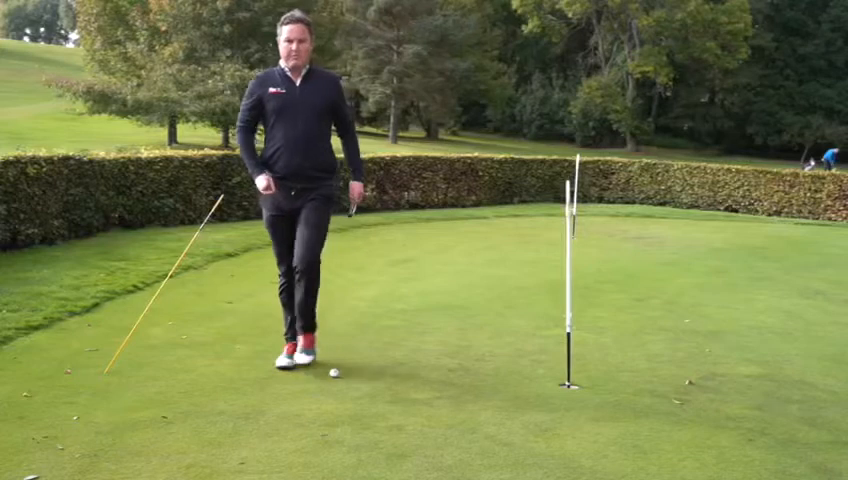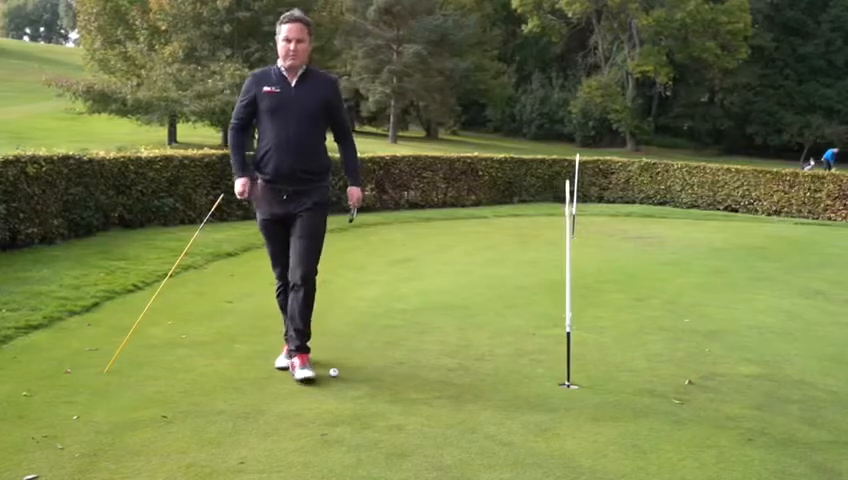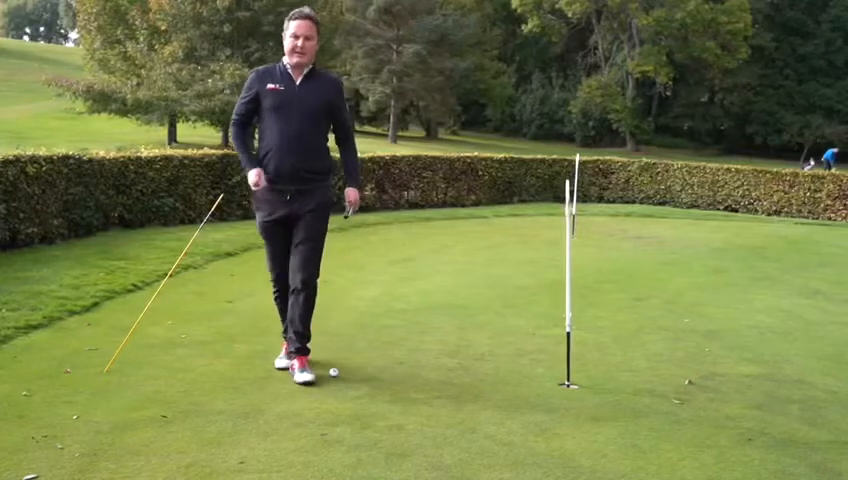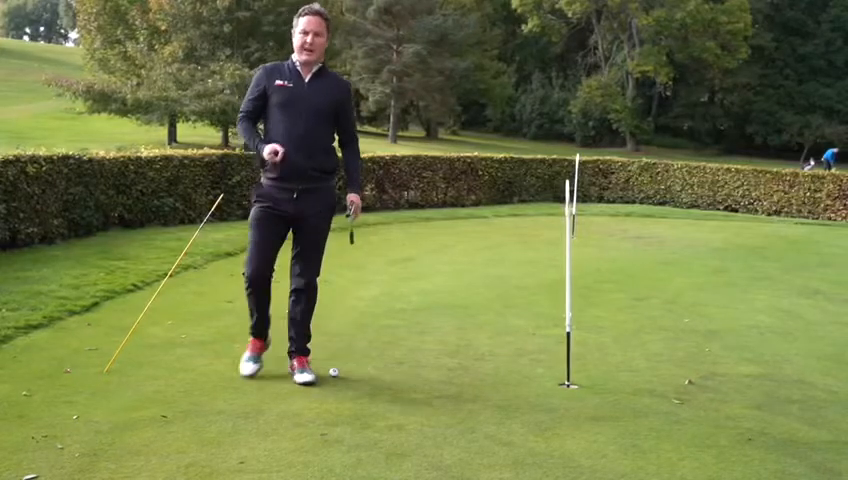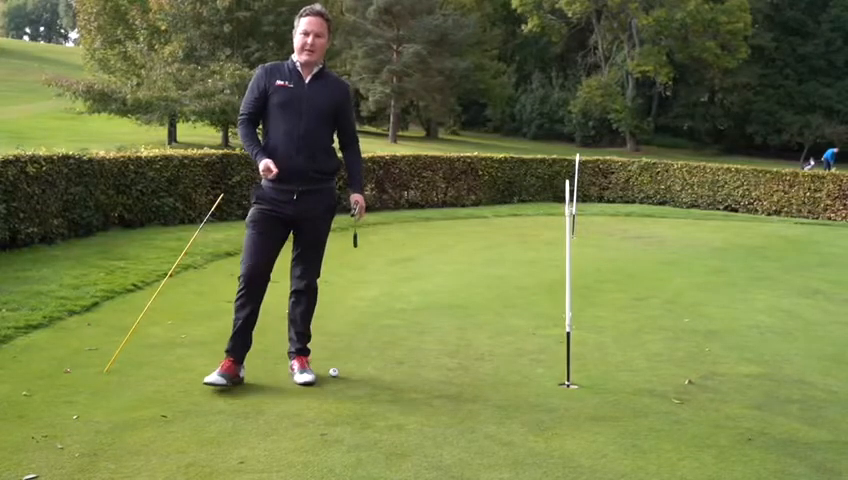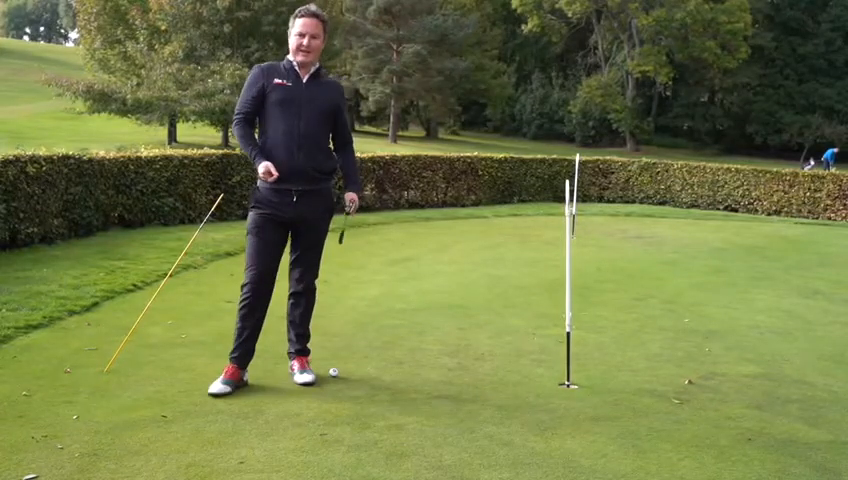
dt=0.3s
person 1, frame 1
left shoulder: (329, 83)
right shoulder: (262, 83)
left elbow: (347, 132)
right elbow: (244, 130)
left wrist: (357, 176)
right wrist: (257, 172)
left hip: (317, 190)
right hip: (277, 192)
left knee: (306, 262)
right knee: (286, 271)
left ankle: (306, 334)
right ankle: (291, 340)
person 1, frame 2
left shoulder: (326, 85)
right shoulder: (257, 81)
left elbow: (343, 136)
right elbow: (237, 129)
left wrist: (354, 180)
right wrist: (241, 173)
left hip: (311, 194)
right hip: (269, 193)
left knee: (302, 275)
right knee: (282, 276)
left ankle: (299, 352)
right ankle: (290, 342)
person 1, frame 3
left shoulder: (330, 86)
right shoulder: (261, 78)
left elbow: (345, 138)
right elbow: (238, 123)
left wrist: (352, 183)
right wrist: (250, 165)
left hip: (313, 196)
right hip: (270, 194)
left knee: (304, 278)
right knee: (279, 276)
left ankle: (298, 353)
right ankle: (289, 339)
person 1, frame 4
left shoulder: (339, 87)
right shoulder: (269, 75)
left elbow: (349, 142)
right elbow: (245, 119)
left wrist: (354, 188)
right wrist: (261, 147)
left hip: (317, 195)
right hip: (273, 191)
left knee: (305, 279)
right knee: (256, 269)
left ankle: (298, 354)
right ankle: (258, 339)
person 1, frame 5
left shoulder: (338, 88)
right shoulder: (268, 75)
left elbow: (349, 143)
right elbow: (246, 121)
left wrist: (356, 188)
right wrist: (260, 157)
left hip: (317, 198)
right hip: (272, 194)
left knee: (305, 280)
right knee: (252, 274)
left ankle: (298, 356)
right ankle: (234, 361)
person 1, frame 6
left shoulder: (333, 89)
right shoulder: (264, 75)
left elbow: (343, 144)
right elbow: (241, 121)
left wrist: (352, 187)
right wrist: (258, 159)
left hip: (316, 198)
right hip: (270, 196)
left knee: (304, 282)
right knee: (256, 281)
left ankle: (299, 356)
right ankle: (237, 365)
